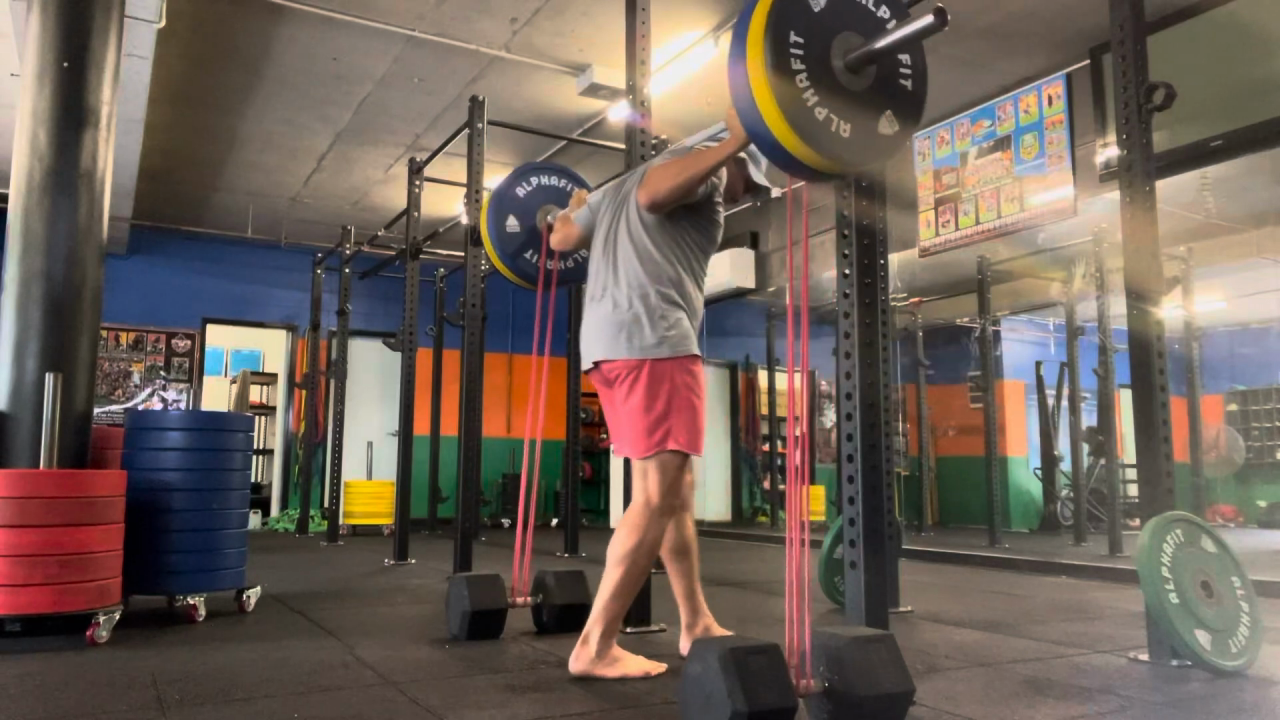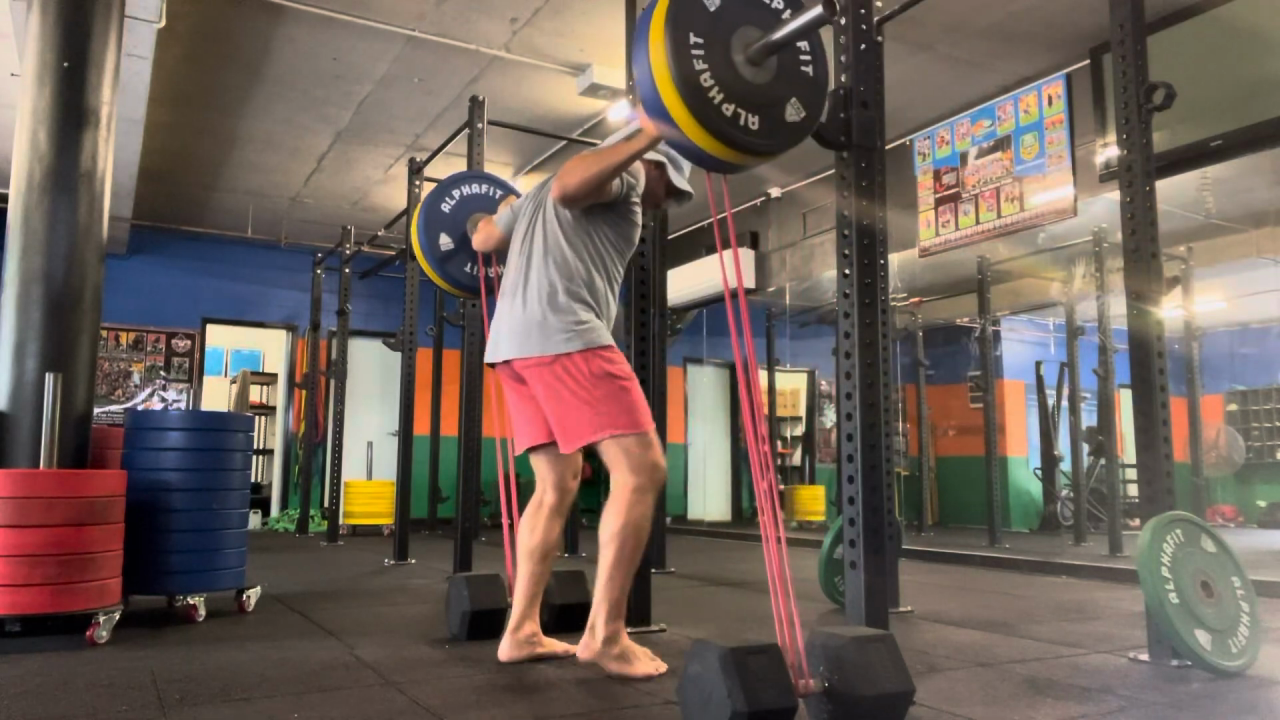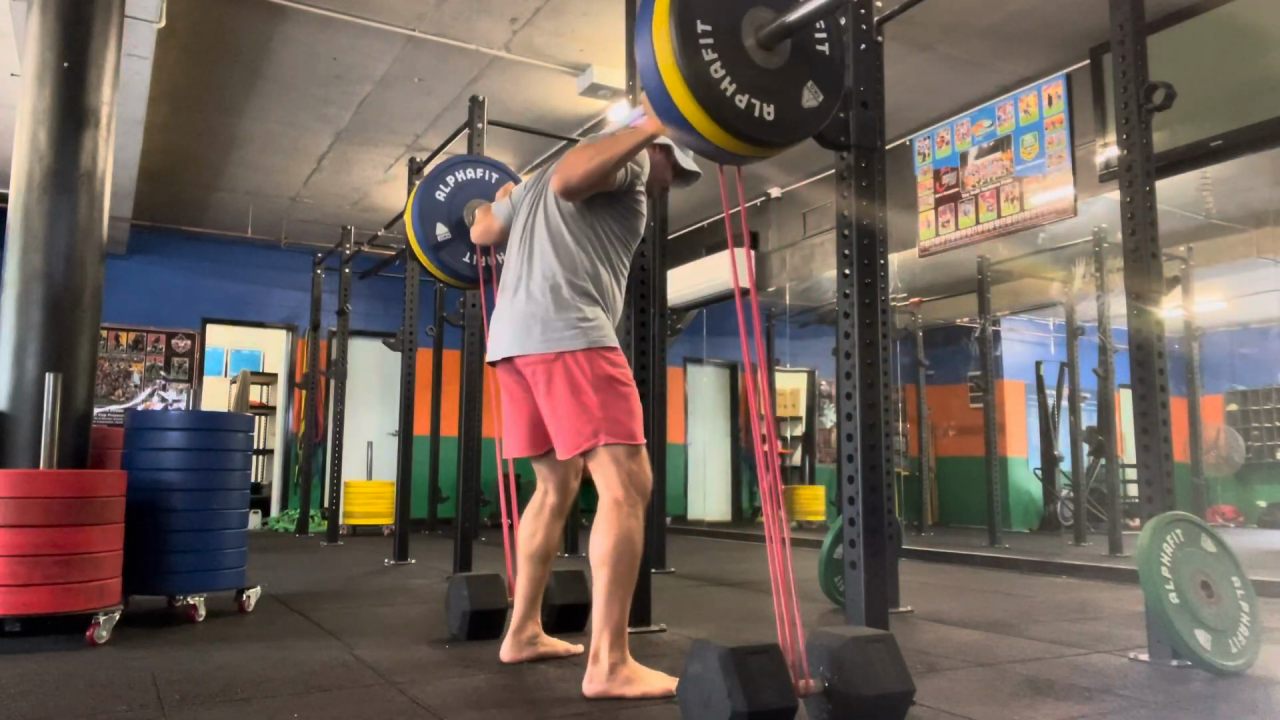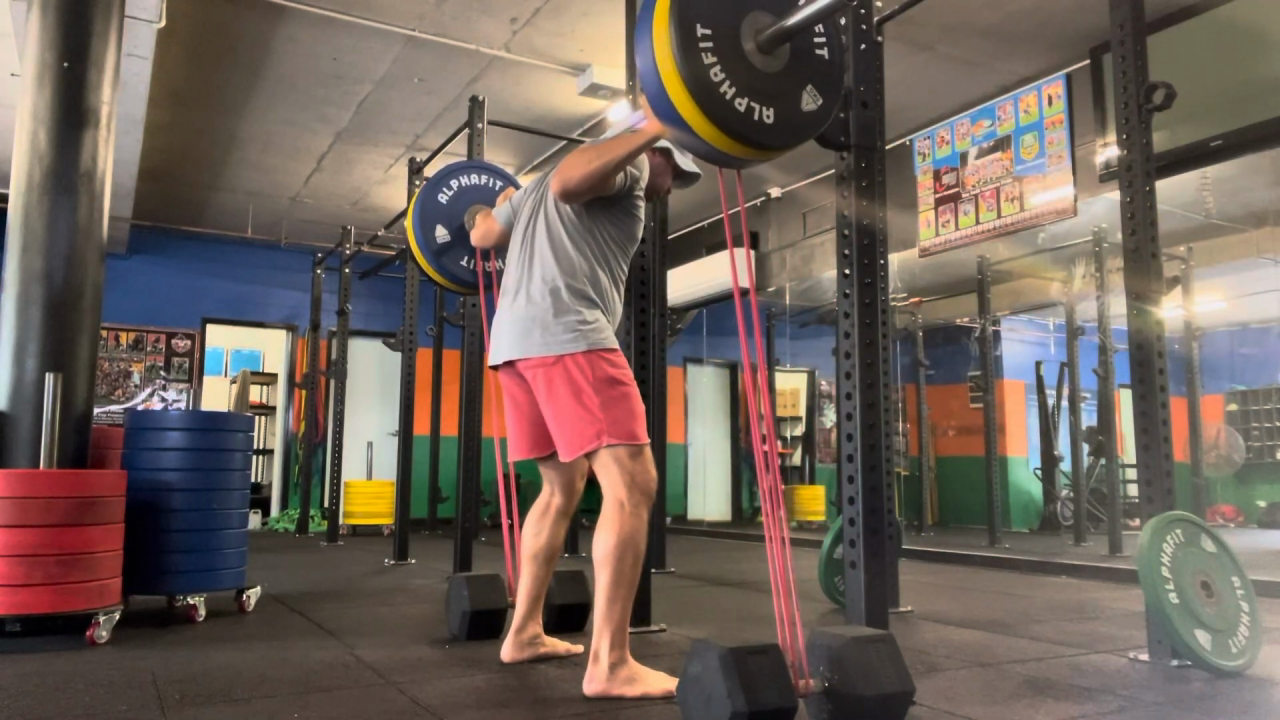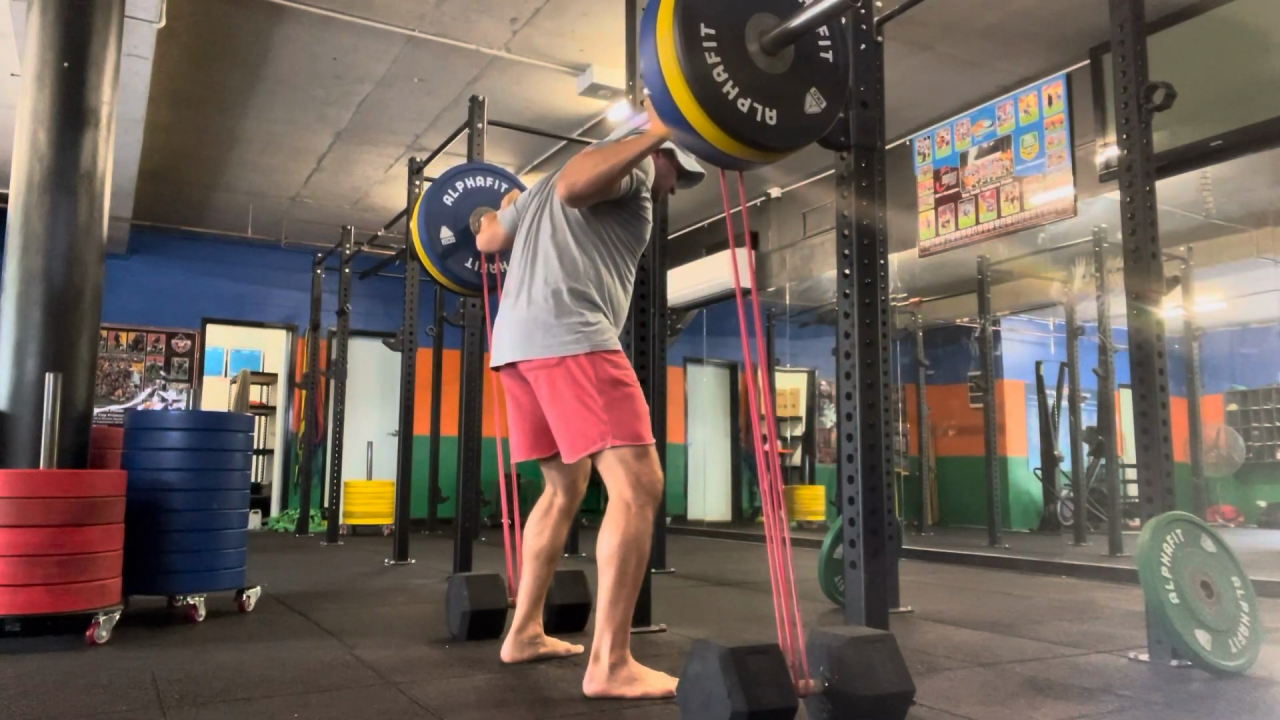
dt=1s
person 1, frame 1
left shoulder: (619, 187)
right shoulder: (700, 165)
left elbow: (561, 237)
right elbow: (654, 193)
left wrist: (577, 207)
right wrist: (736, 139)
left hip: (608, 345)
right hip: (653, 341)
left knee: (675, 489)
right knee: (657, 496)
left ankle: (698, 624)
right ankle: (596, 646)
person 1, frame 2
left shoulder: (538, 196)
right shoulder: (625, 171)
left elbow: (484, 240)
right elbow: (568, 185)
left wrist: (501, 213)
right wrist: (649, 135)
left hip: (516, 342)
right hip: (565, 336)
left knee: (558, 485)
right knee: (641, 470)
left ankle: (521, 630)
right ankle: (605, 633)
person 1, frame 3
left shoulder: (539, 180)
right shoulder: (631, 156)
left elbow: (481, 230)
right elbow: (568, 178)
left wrist: (504, 198)
right wrist: (652, 123)
left hip: (515, 337)
right hip: (567, 332)
left knee: (559, 484)
right knee: (627, 483)
left ankle: (524, 631)
right ankle: (609, 663)
person 1, frame 4
left shoulder: (536, 187)
right shoulder: (629, 160)
left elbow: (482, 235)
right elbow: (567, 182)
left wrist: (502, 202)
right wrist: (654, 127)
left hip: (517, 338)
right hip: (566, 334)
left knee: (563, 485)
right knee: (632, 484)
left ankle: (525, 631)
right ankle: (609, 664)
person 1, frame 5
left shoulder: (541, 187)
right shoulder: (635, 159)
left elbow: (488, 240)
right elbow: (573, 186)
left wrist: (508, 205)
right wrist: (659, 129)
left hip: (518, 340)
right hip: (569, 334)
left knee: (566, 485)
right knee: (638, 484)
left ankle: (524, 632)
right ankle: (609, 664)
